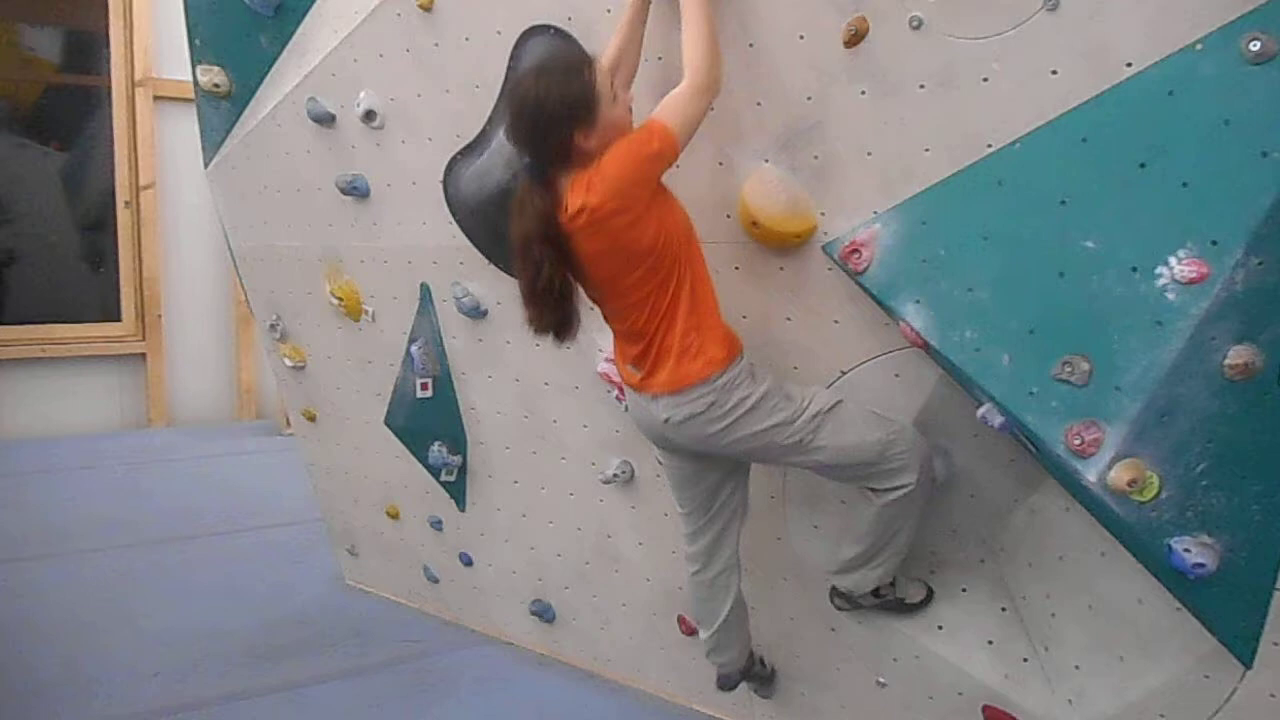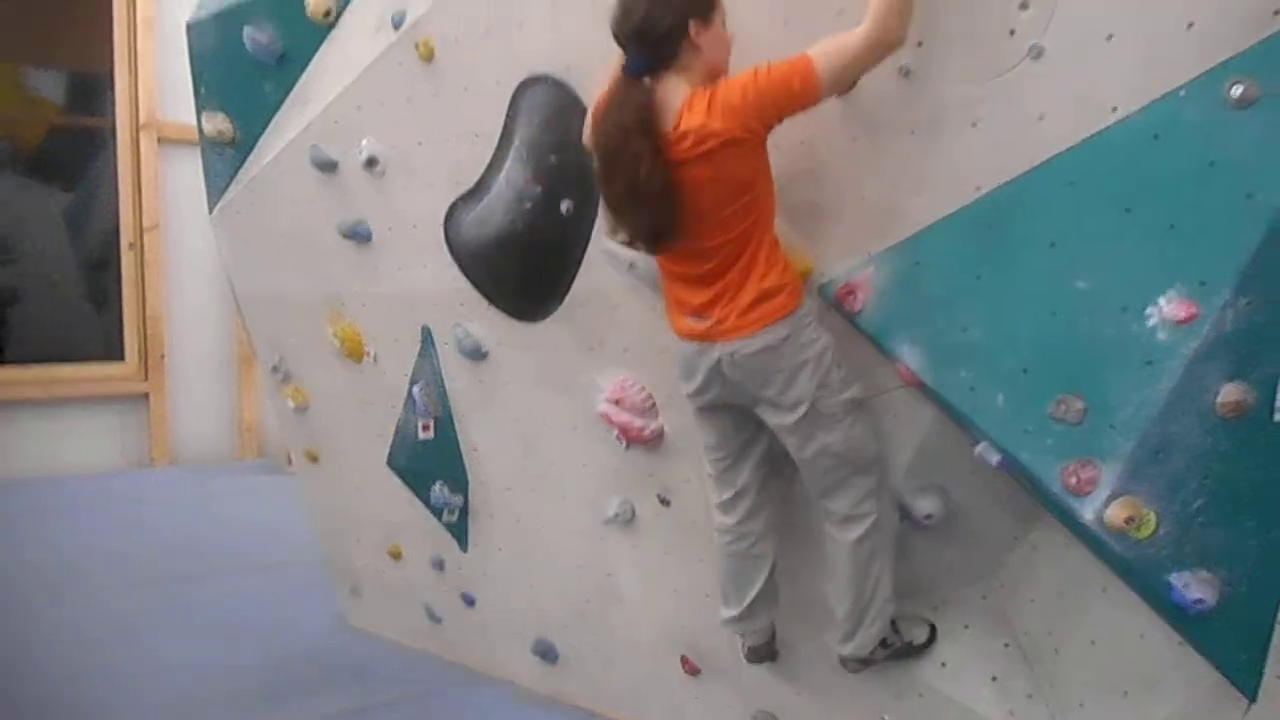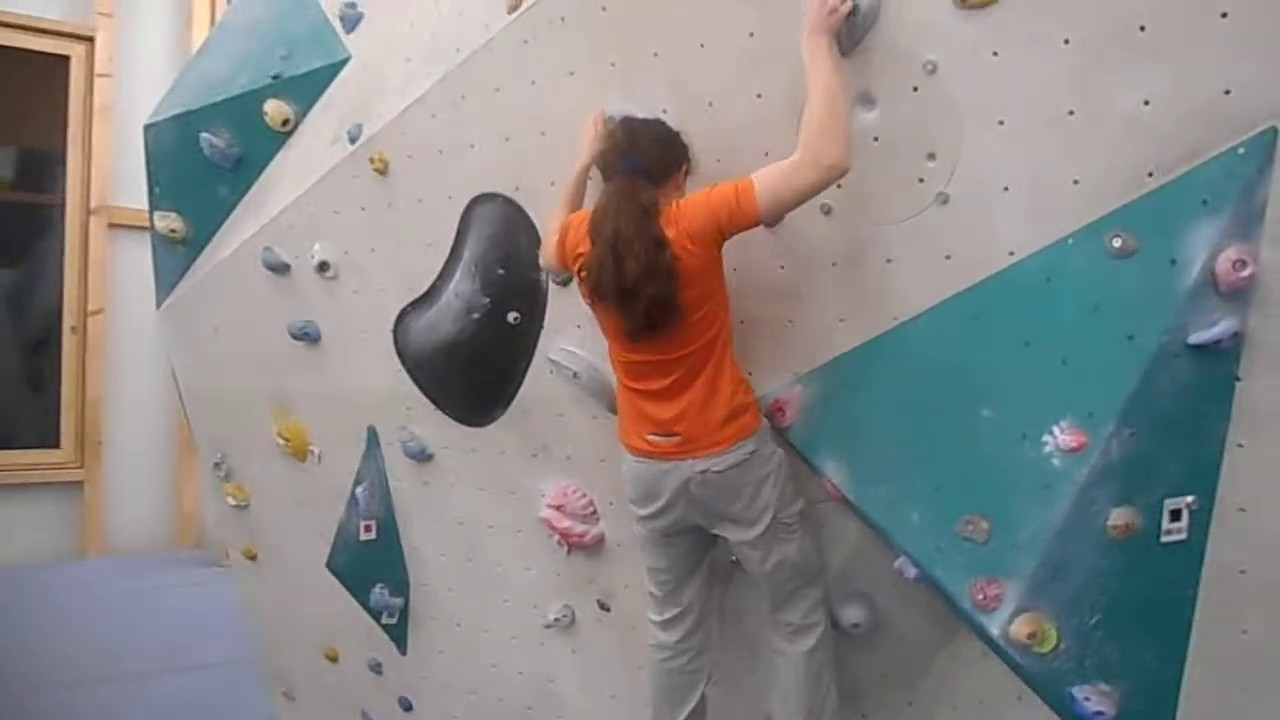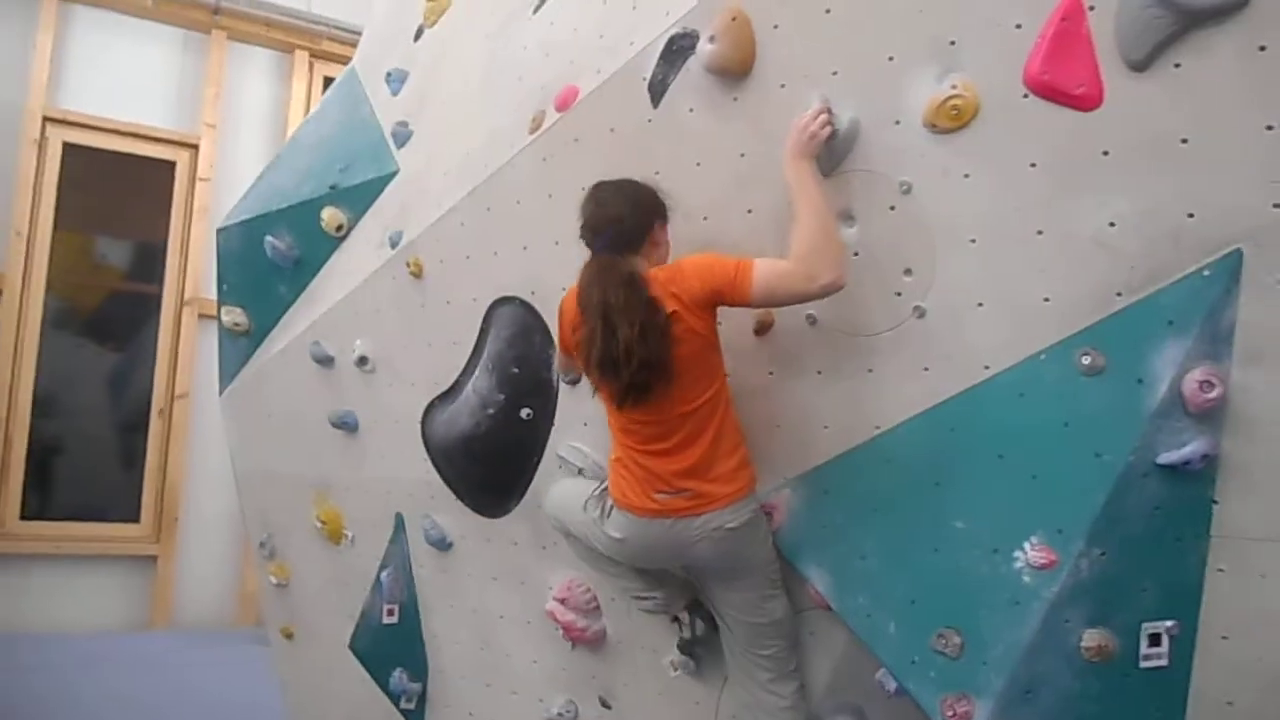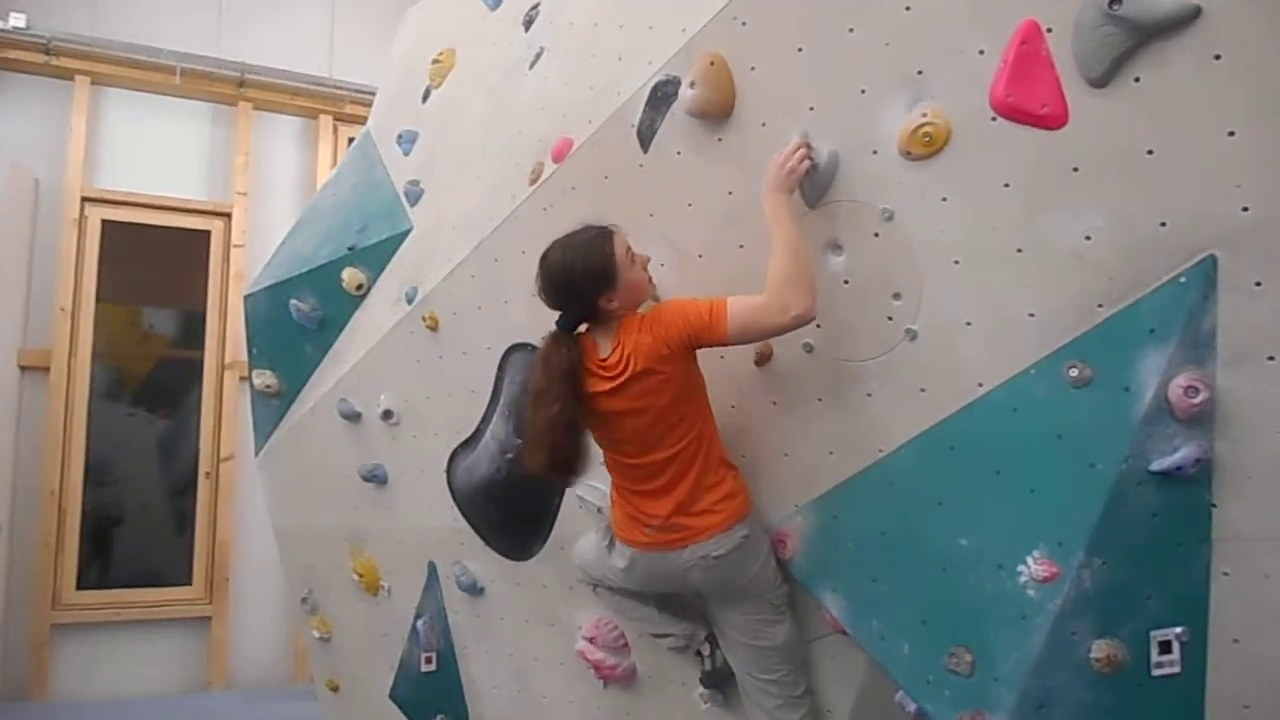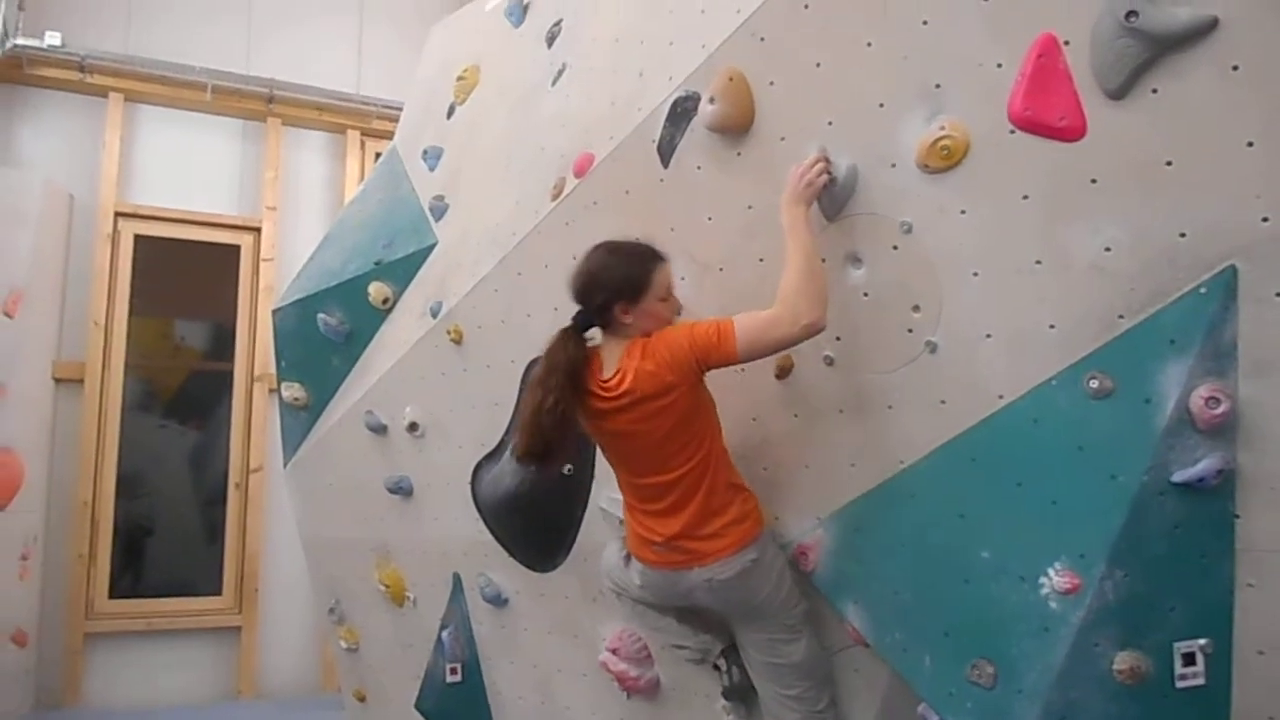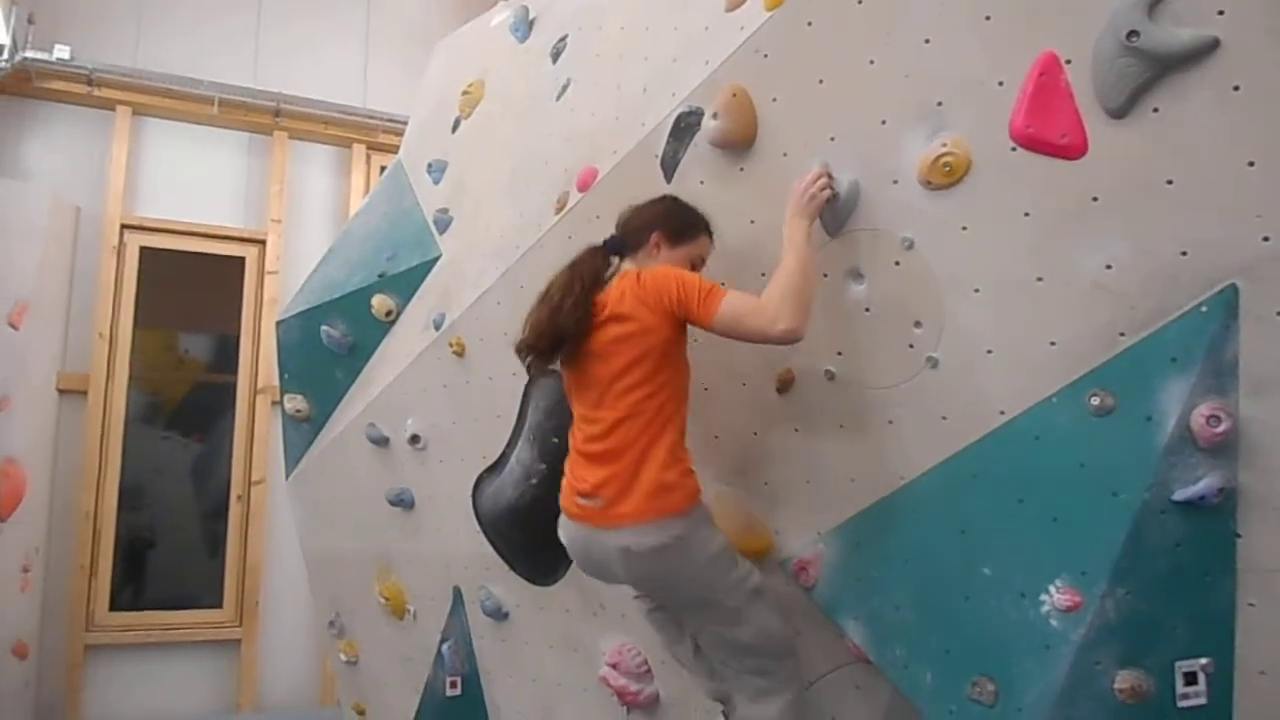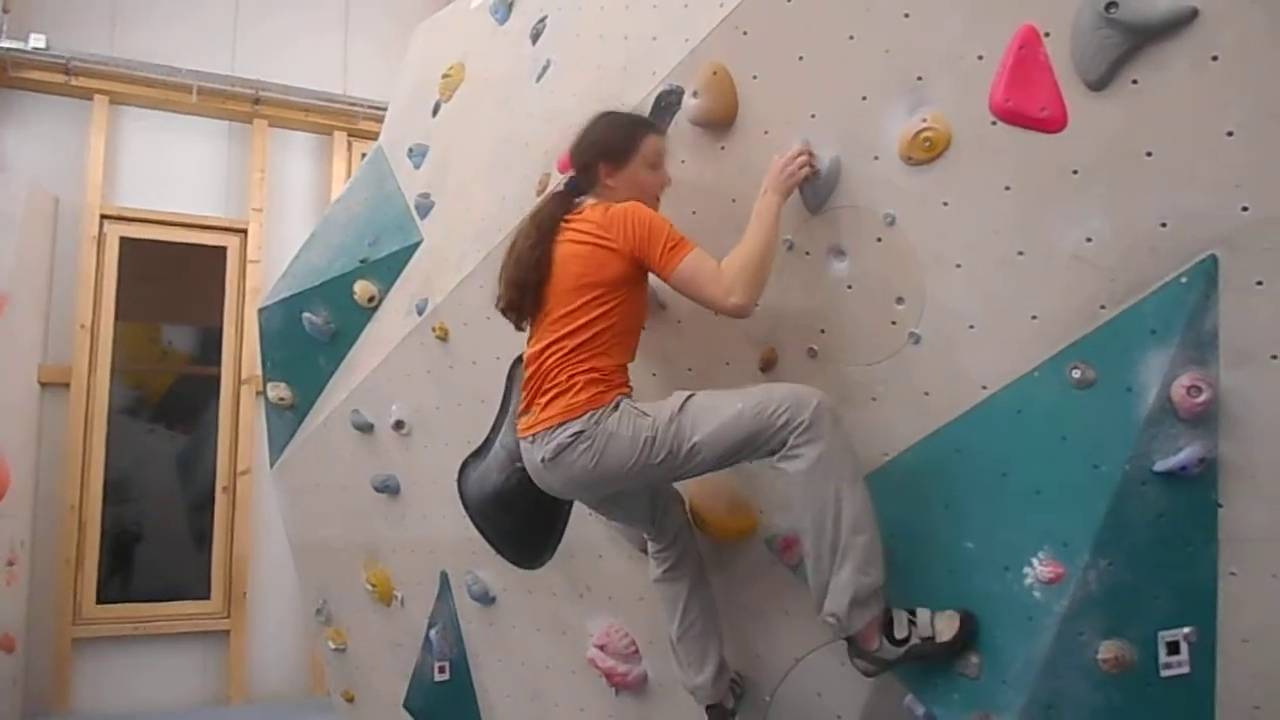
dt=0.7s
person 1, frame 1
left shoulder: (548, 195)
right shoulder: (613, 180)
left elbow: (604, 82)
right elbow: (700, 82)
left hip: (656, 405)
right hip: (714, 393)
left knee: (708, 538)
right knee: (903, 458)
left ankle: (729, 661)
right ankle: (862, 581)
person 1, frame 2
left shoulder: (621, 117)
right shoulder: (734, 107)
left hip: (699, 354)
right hip: (776, 340)
left knee: (737, 500)
right knee: (853, 494)
left ankle: (752, 631)
right ankle: (865, 637)
person 1, frame 3
left shoulder: (584, 240)
right shoulder: (696, 222)
left elbow: (555, 249)
right elbow: (825, 160)
left wrist: (583, 162)
left hip: (649, 468)
right hip: (730, 458)
left knee: (673, 613)
right knee: (798, 611)
person 1, frame 4
left shoulder: (578, 306)
right shoulder: (691, 280)
right elbow: (821, 274)
right wrist: (799, 163)
left hip: (636, 524)
right hip: (725, 521)
left knee: (559, 500)
left ankle: (673, 600)
person 1, frame 5
left shoulder: (566, 360)
right shoulder: (664, 331)
right elbow: (793, 307)
right wrist: (777, 197)
left hip: (641, 556)
right hip: (724, 544)
left knee: (589, 558)
left ankle: (696, 639)
person 1, frame 6
left shoulder: (578, 378)
right shoulder: (671, 354)
right elbow: (803, 317)
right wrist: (794, 210)
left hip: (658, 573)
right hip: (737, 562)
left knee: (616, 566)
left ankle: (717, 652)
person 1, frame 7
left shoulder: (585, 300)
right shoulder: (664, 284)
right elbow: (785, 324)
right wrist: (797, 222)
left hip: (581, 531)
right hip: (657, 530)
left knee: (655, 583)
right knee: (773, 669)
person 1, frame 8
left shoulder: (558, 231)
right shoulder: (628, 220)
right elbow: (735, 294)
right wrist: (772, 193)
left hip: (547, 447)
right hip: (589, 433)
left knee: (670, 533)
right knee: (803, 413)
right ankle: (866, 624)
